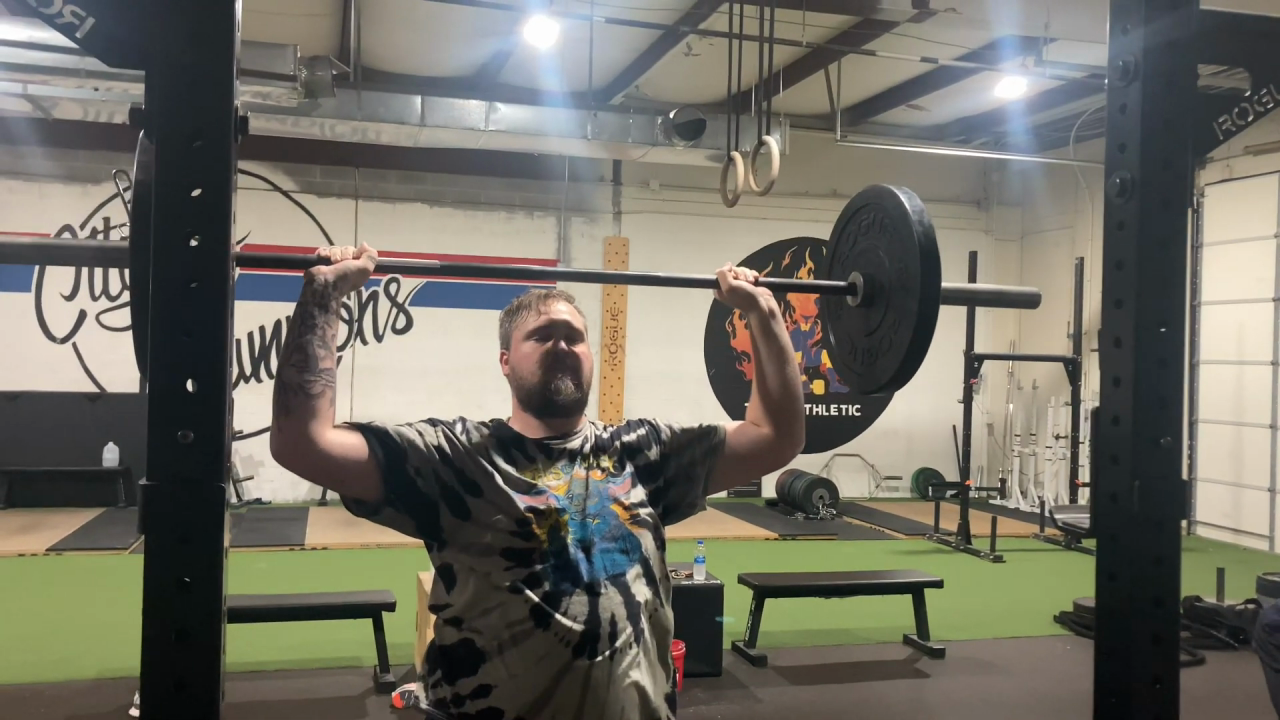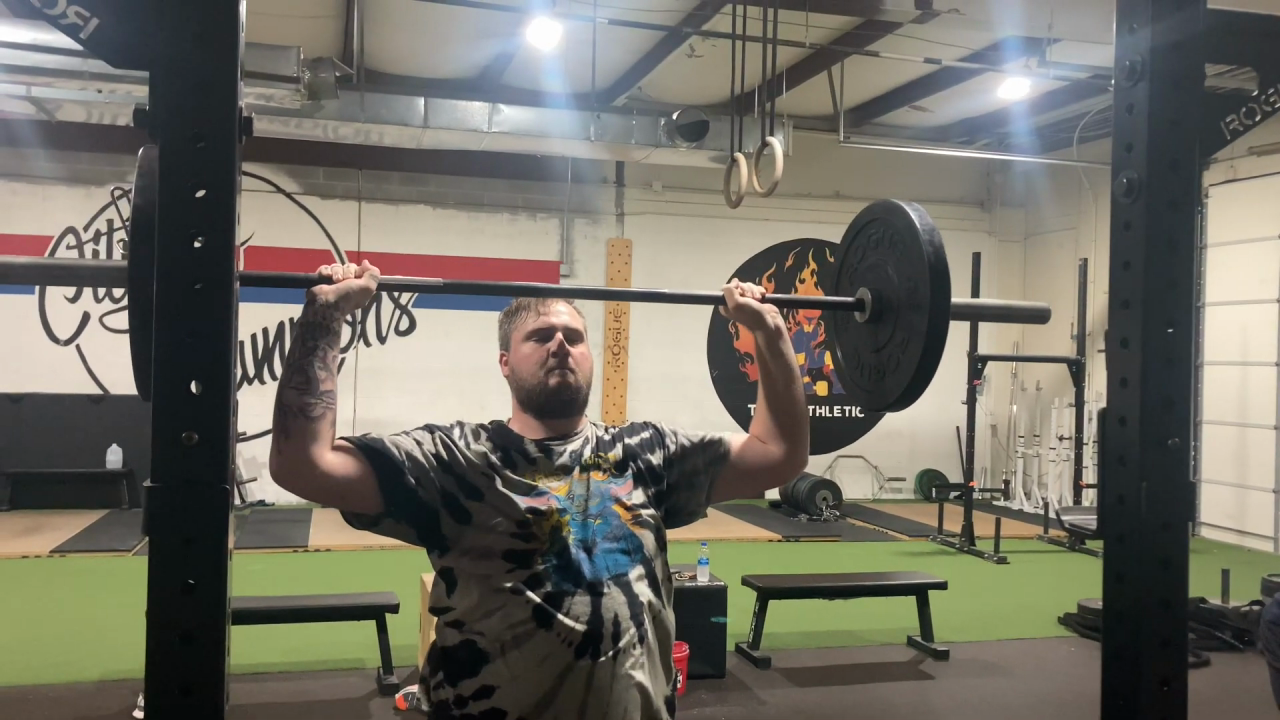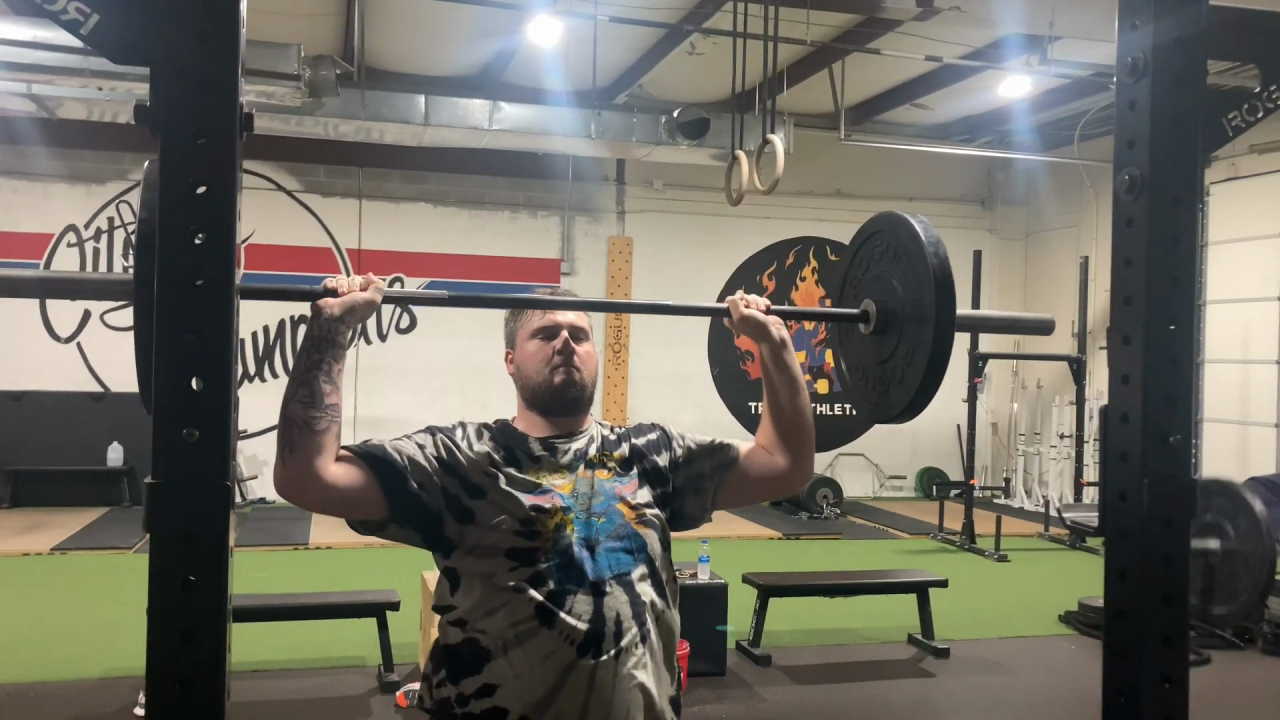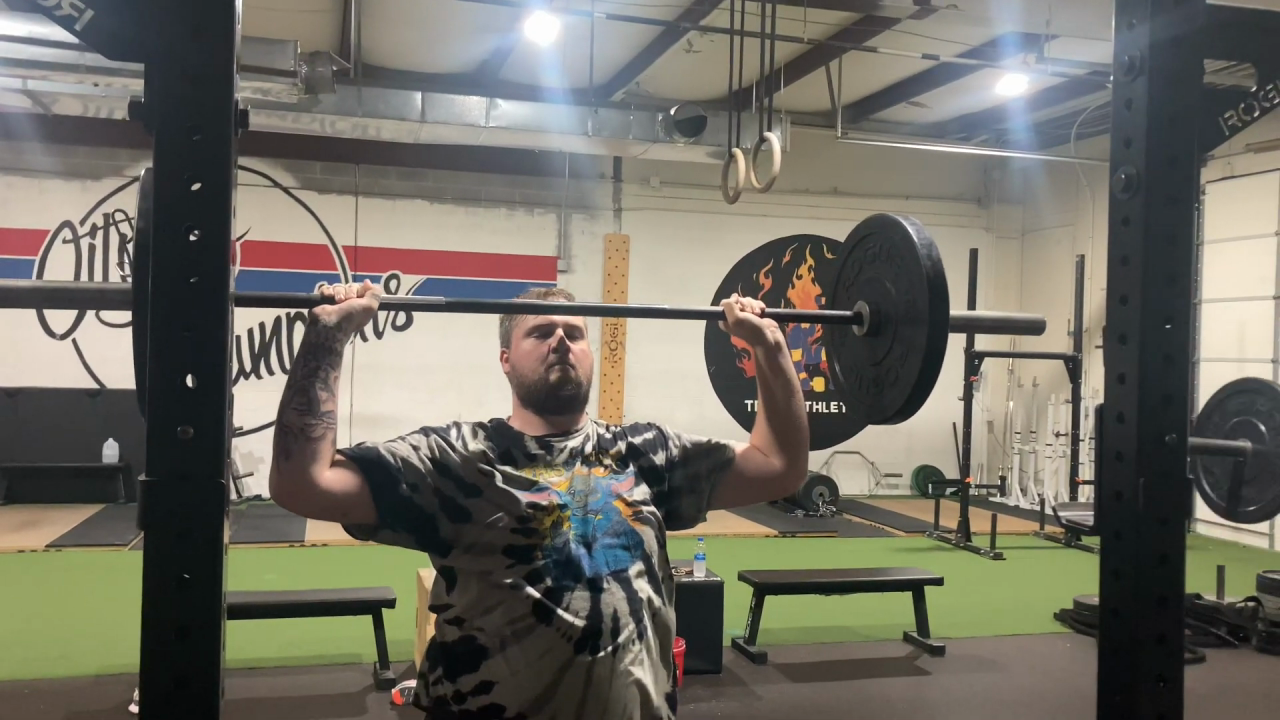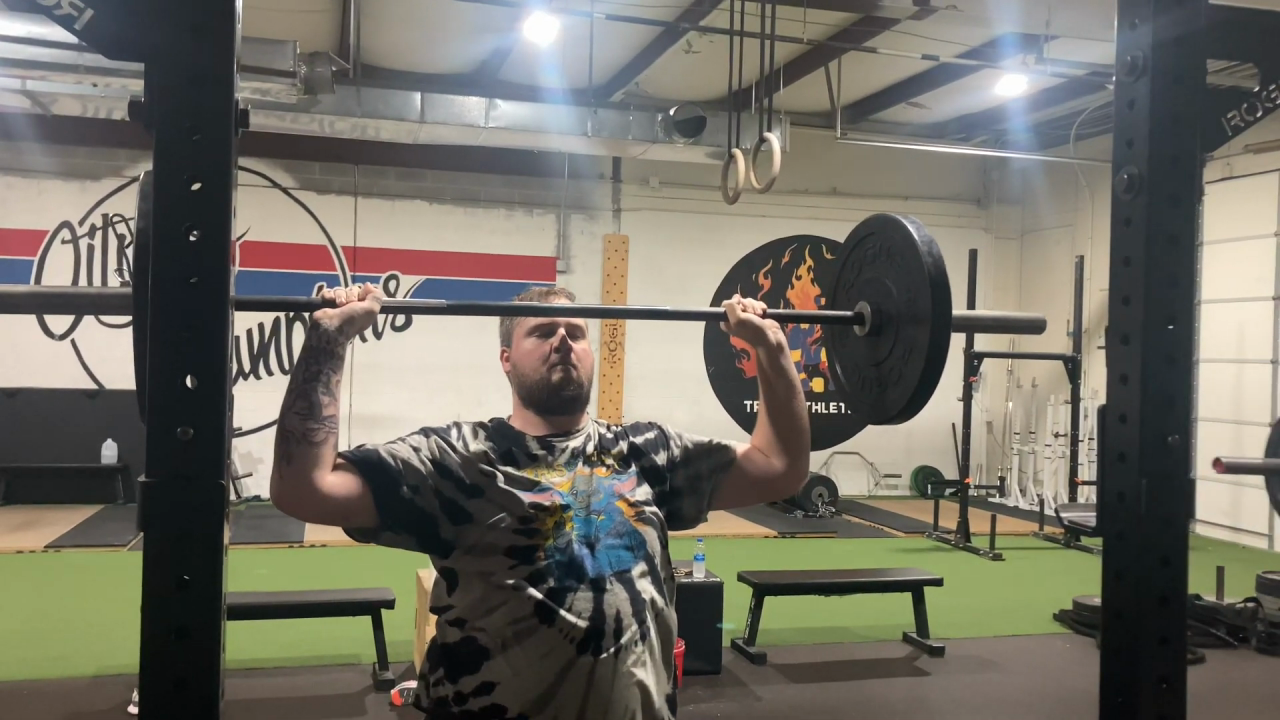
dt=0.5s
person 1, frame 1
left shoulder: (644, 451)
right shoulder: (454, 456)
left elbow: (778, 437)
right elbow: (302, 442)
left wrist: (761, 311)
right wrist: (322, 296)
person 1, frame 2
left shoulder: (646, 453)
right shoulder: (455, 459)
left elbow: (780, 454)
right elbow: (302, 464)
left wrist: (769, 331)
right wrist: (324, 316)
person 1, frame 3
left shoulder: (650, 454)
right shoulder: (459, 459)
left elbow: (786, 465)
right elbow: (306, 477)
left wrist: (773, 342)
right wrist: (330, 328)
person 1, frame 4
left shoulder: (645, 452)
right shoulder: (453, 458)
left elbow: (779, 467)
right elbow: (301, 484)
left wrist: (768, 346)
right wrist: (327, 335)
person 1, frame 5
left shoulder: (646, 452)
right shoulder: (455, 458)
left elbow: (780, 467)
right elbow: (302, 489)
left wrist: (770, 345)
right wrist: (328, 337)
